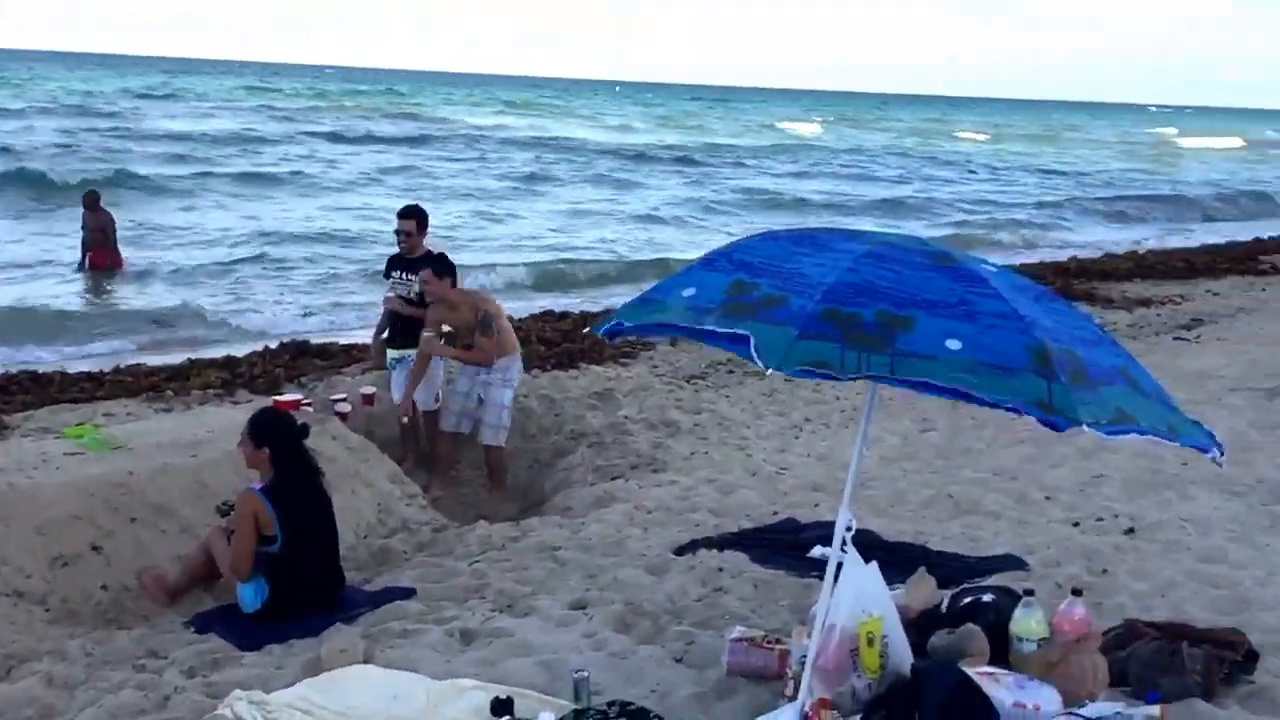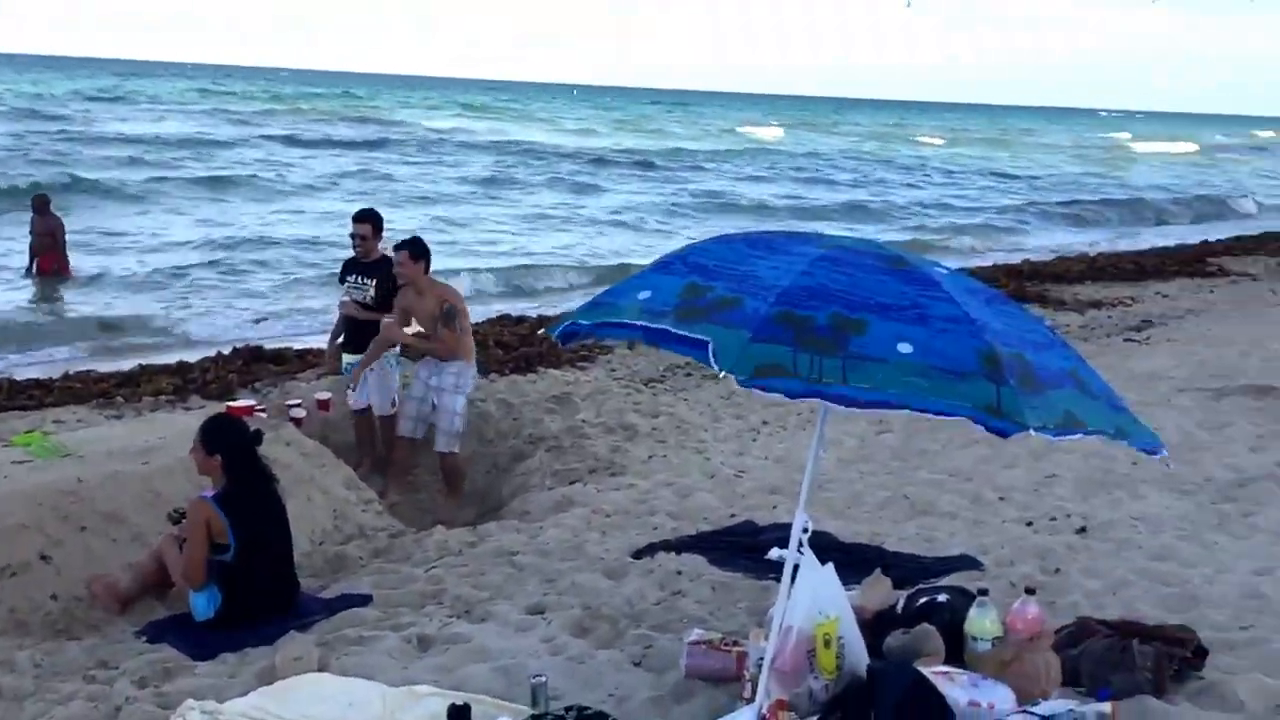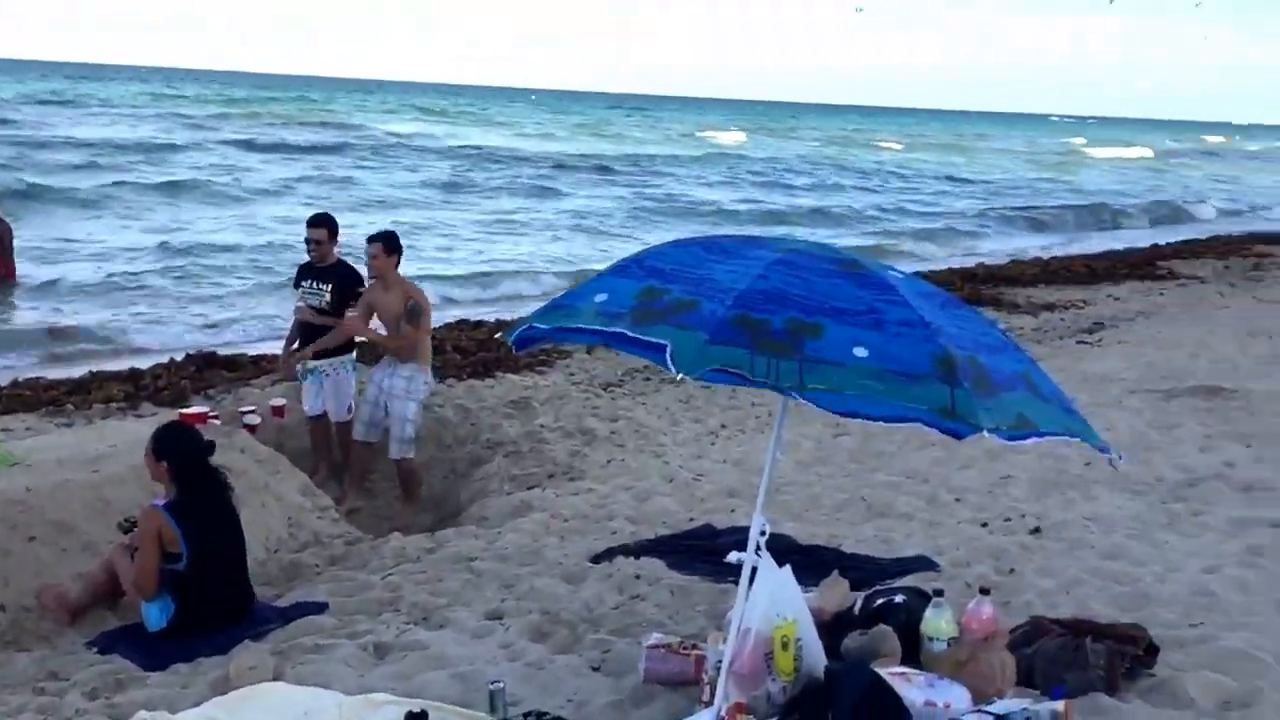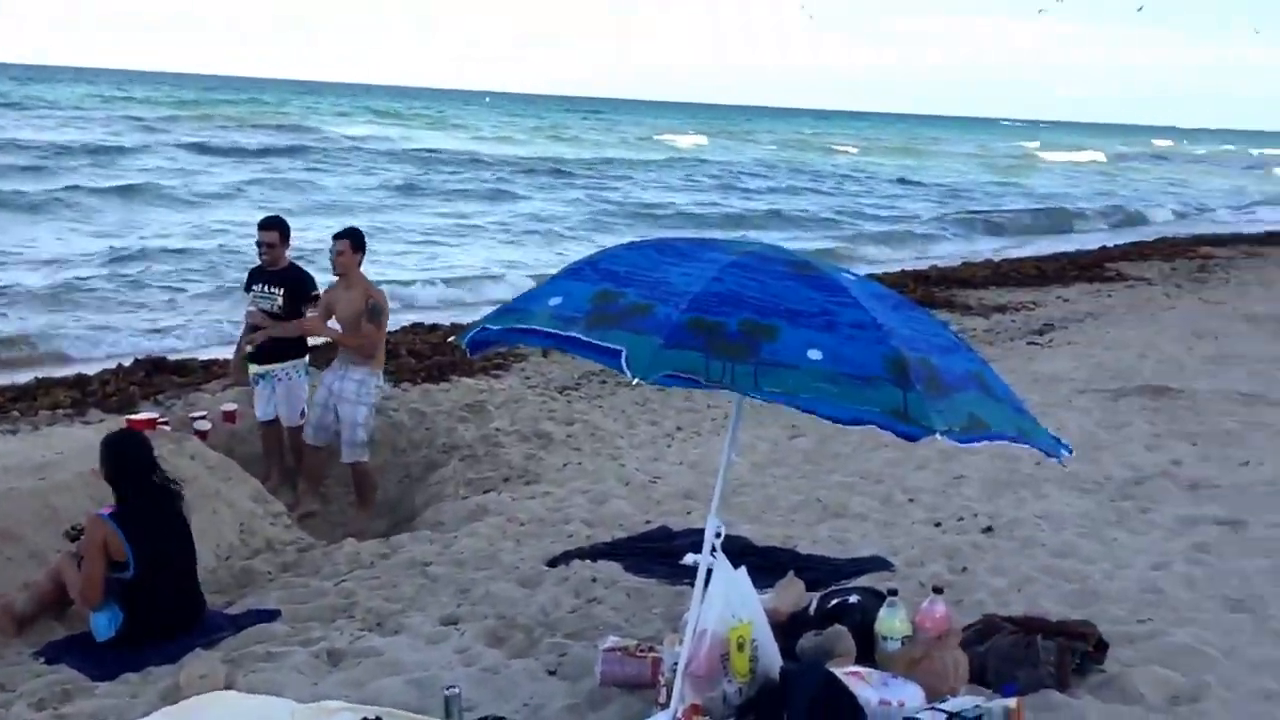
dt=0.1s
person 1, frame 1
left shoulder: (481, 309)
right shoulder: (436, 311)
left elbow: (487, 358)
right elbow: (424, 354)
left wrist: (444, 350)
left hip: (503, 369)
right hip: (473, 366)
left knee: (492, 440)
right knee: (448, 428)
left ankle: (497, 496)
right ankle: (436, 486)
person 1, frame 2
left shoulder: (447, 300)
right shoulder: (405, 296)
left elbow: (446, 349)
right elbow: (386, 337)
left wrist: (405, 338)
right wrist: (360, 368)
left hip: (458, 371)
right hip: (429, 366)
left knee: (446, 446)
right knee: (405, 432)
left ankle: (455, 501)
right ankle: (392, 490)
person 1, frame 3
left shoulder: (412, 297)
right shoulder: (372, 293)
left elbow: (407, 347)
right elbow: (349, 328)
left wrist: (367, 333)
right wrist: (313, 347)
left hip: (413, 375)
right hip: (386, 368)
left knee: (401, 452)
right knee: (361, 436)
left ankle: (411, 507)
right ankle: (351, 496)
person 1, frame 4
left shoulder: (372, 296)
right shoulder: (333, 291)
left elbow: (370, 347)
right elbow: (313, 323)
left wrist: (328, 333)
left hip: (363, 380)
right hip: (335, 372)
left knee: (355, 455)
right knee: (313, 440)
left ankle: (365, 511)
right ankle: (310, 498)
person 2, frame 1
right shoulder: (393, 262)
left wrist: (407, 309)
right wrist: (378, 334)
right hip: (396, 346)
left knee: (428, 406)
right knee: (402, 403)
left ankle: (433, 459)
right ankle: (410, 455)
person 2, frame 2
left shoulder: (390, 271)
right shoulder: (349, 266)
left wrist: (362, 314)
right wrist: (334, 340)
left hip: (380, 353)
right hip: (352, 351)
left knee: (384, 411)
right knee: (358, 408)
left ankle: (389, 464)
right ankle: (366, 460)
person 2, frame 3
left shoulder: (349, 276)
right shoulder: (303, 271)
left wrist: (317, 319)
right wrist: (288, 345)
left hip: (336, 358)
right hip: (308, 356)
left knee: (340, 417)
right knee: (314, 414)
right ankle: (322, 466)
person 2, frame 4
left shoulder: (301, 280)
right shoulder: (255, 275)
left wrist: (270, 324)
right wrist: (240, 349)
left hip: (289, 363)
right hip: (259, 361)
left knee: (294, 423)
right knee: (266, 420)
right ankle: (274, 473)
person 3, frame 1
left shoulder: (252, 499)
right shoulder: (313, 478)
left elbow: (241, 572)
left wrist: (234, 528)
left hip: (281, 603)
left knee: (216, 537)
left ankle: (172, 586)
person 3, frame 2
left shoulder: (204, 508)
right shoulder: (267, 484)
left elbow: (193, 581)
left wrist: (185, 537)
left hip: (236, 611)
left knee: (167, 544)
left ankle: (122, 593)
person 3, frame 3
left shoulder: (155, 516)
right shoulder: (221, 492)
left elbow: (145, 590)
left wrist: (137, 545)
left hip: (189, 621)
left knee: (118, 553)
left ankle: (73, 603)
person 3, frame 4
left shoulder: (102, 525)
right shoulder: (171, 499)
left elbow: (92, 601)
left wrist: (84, 549)
left hip: (134, 630)
left knee: (68, 563)
left ankle: (21, 614)
